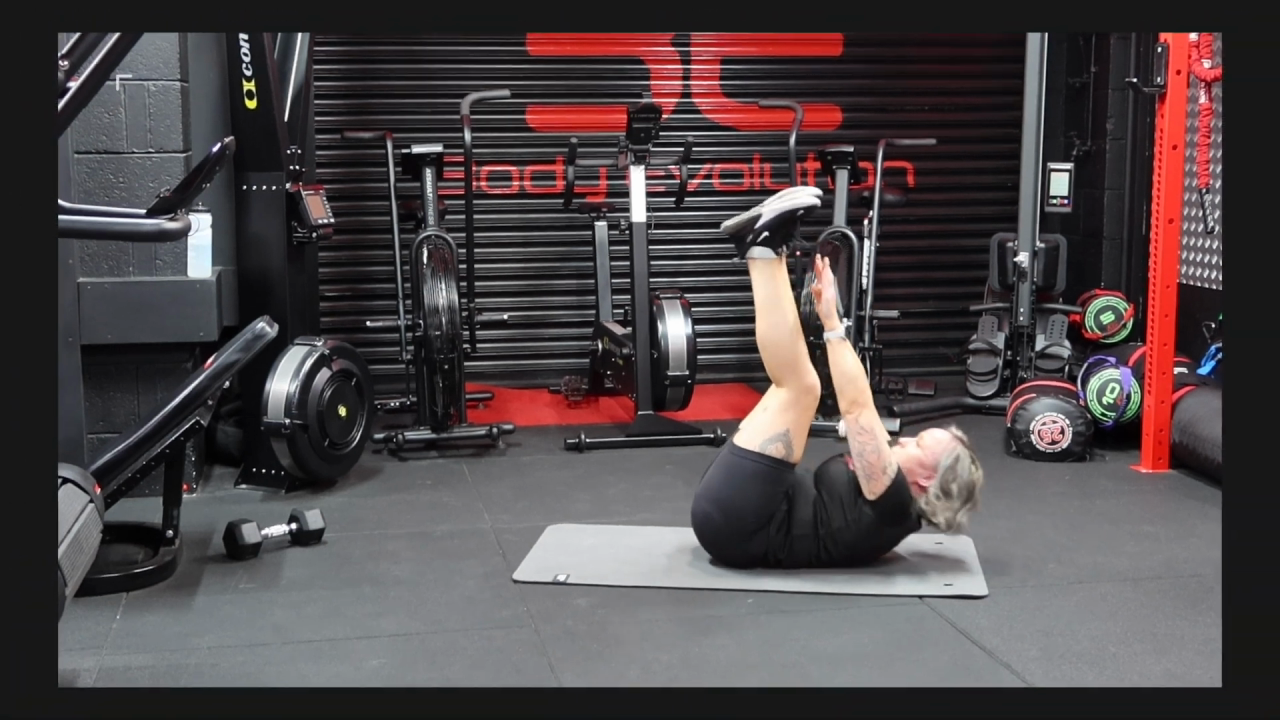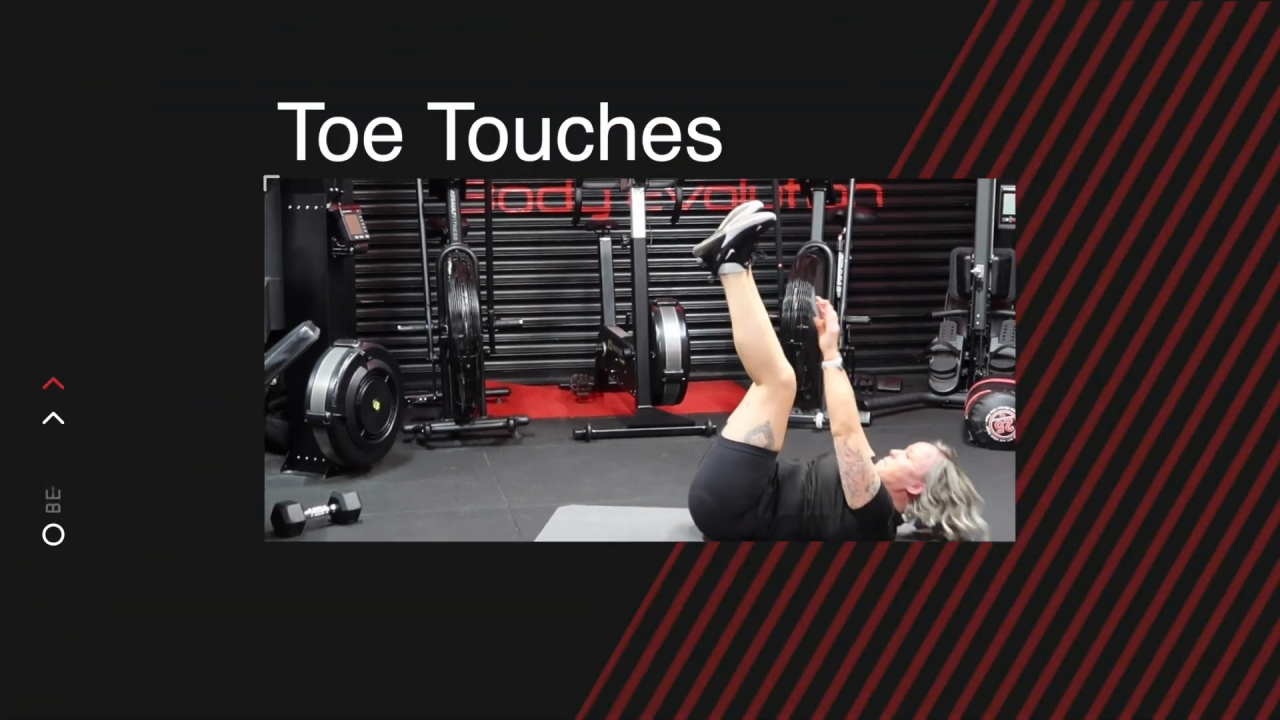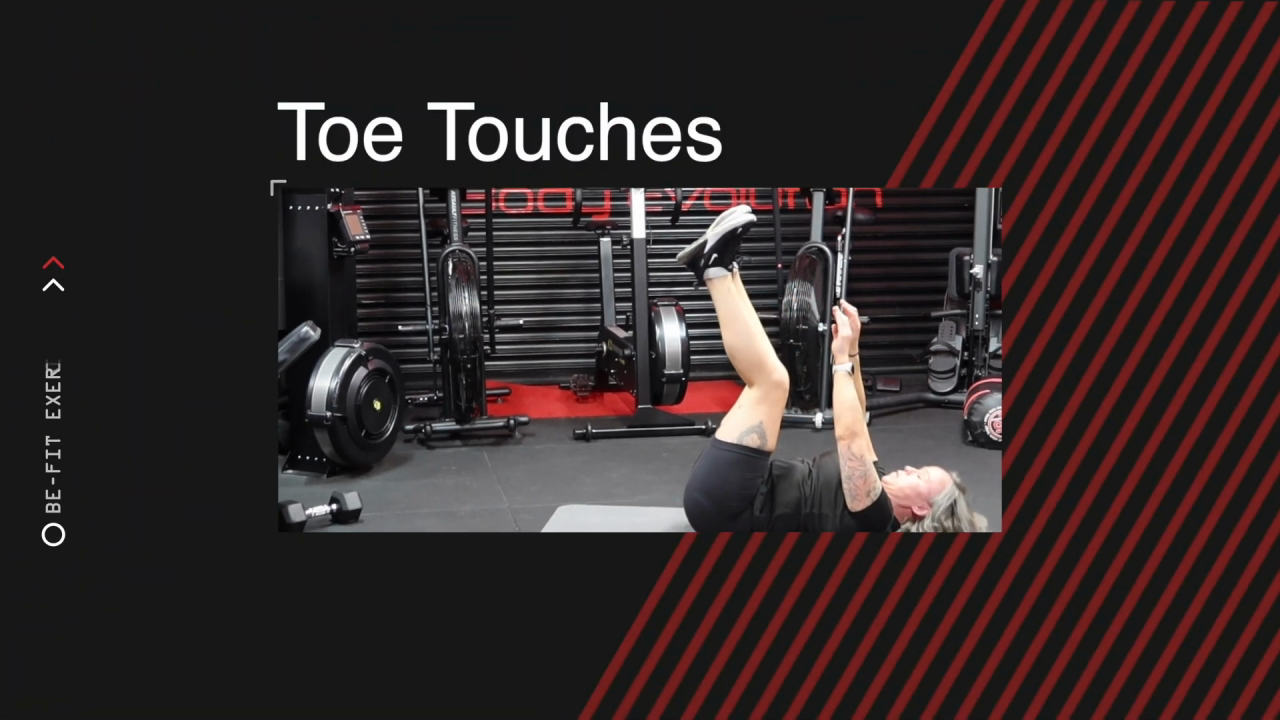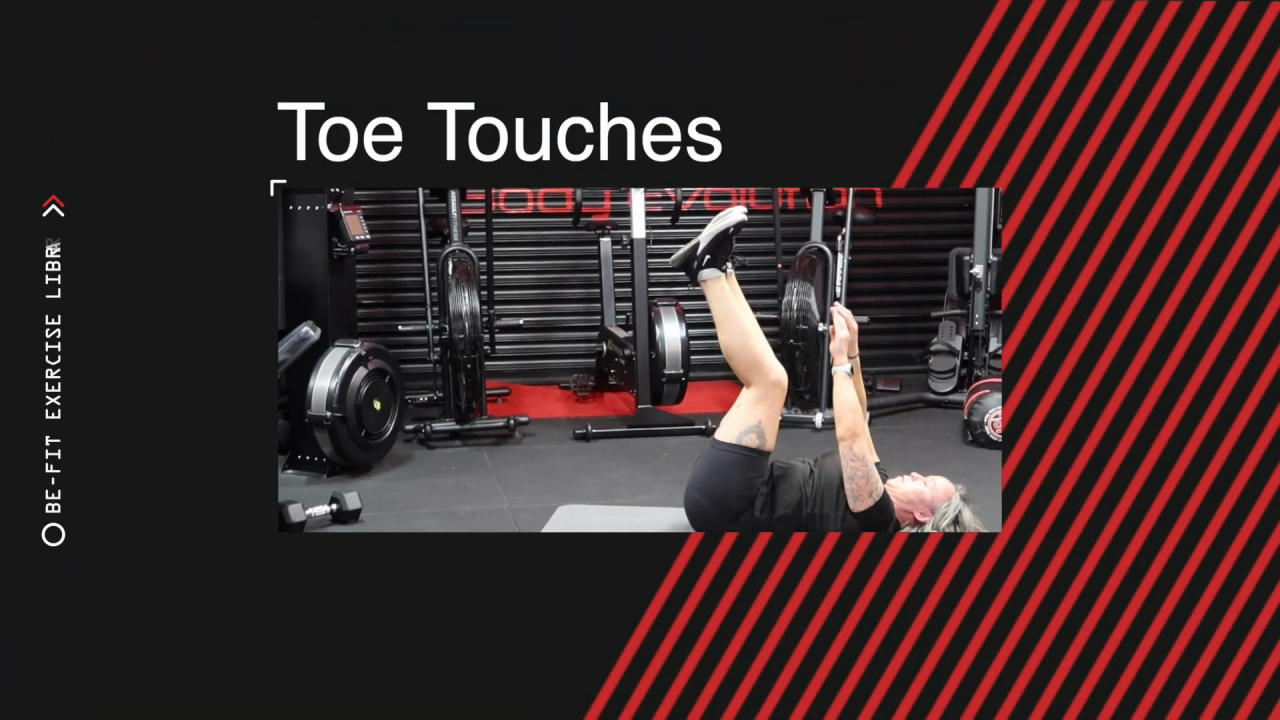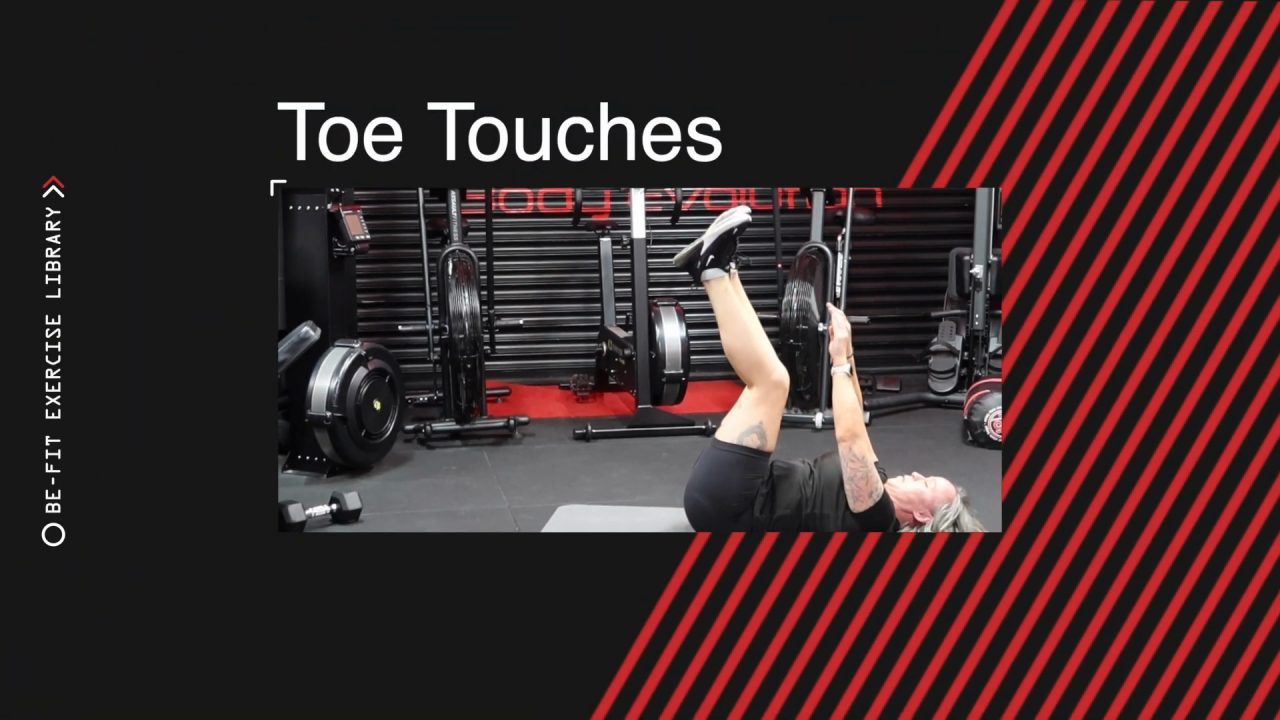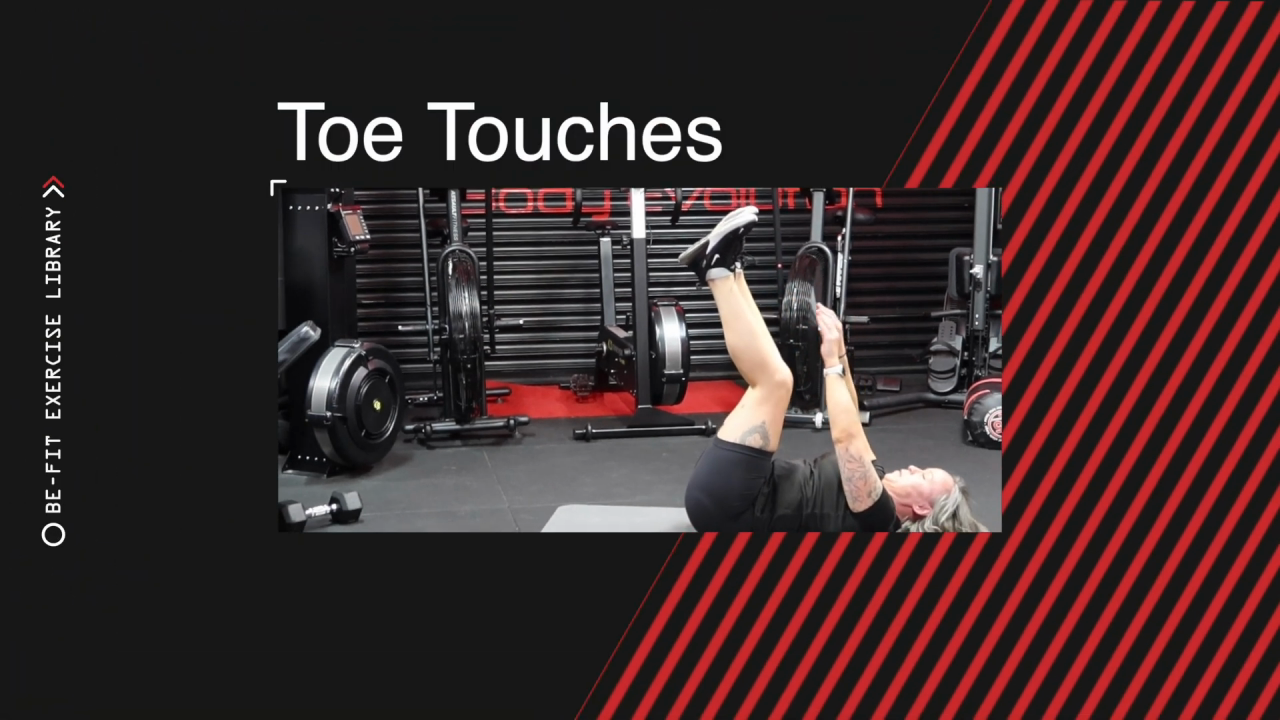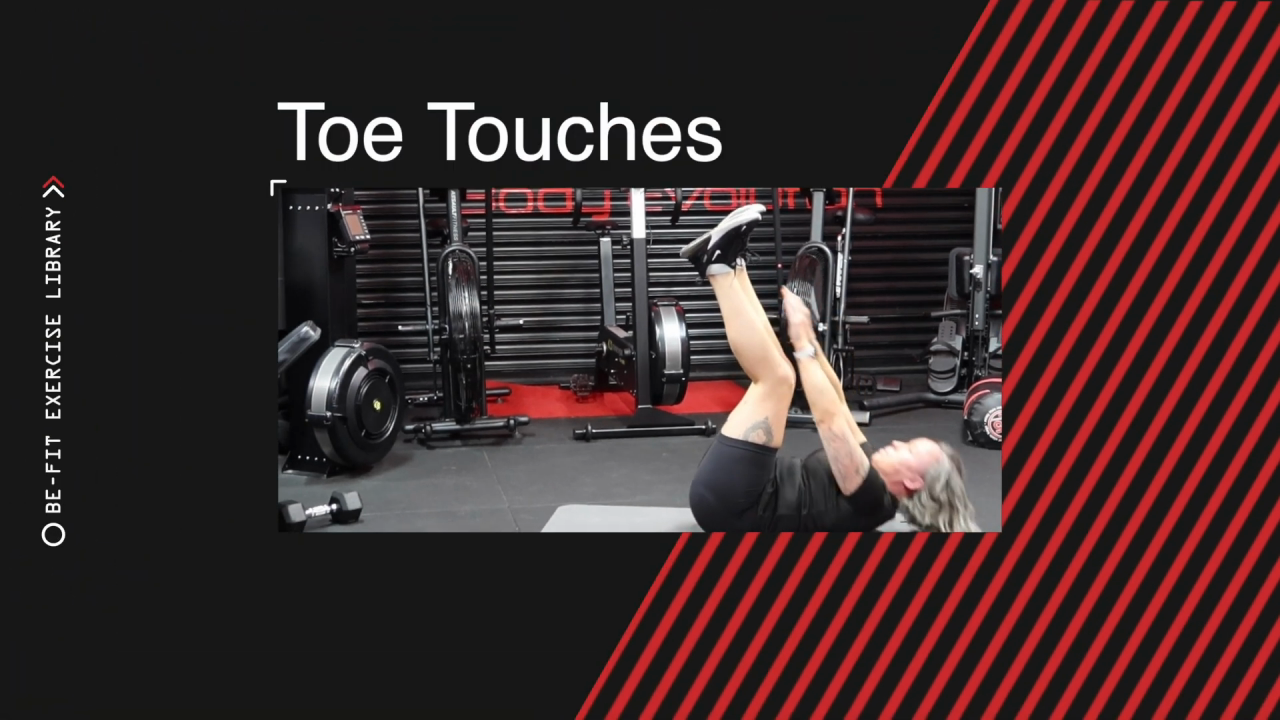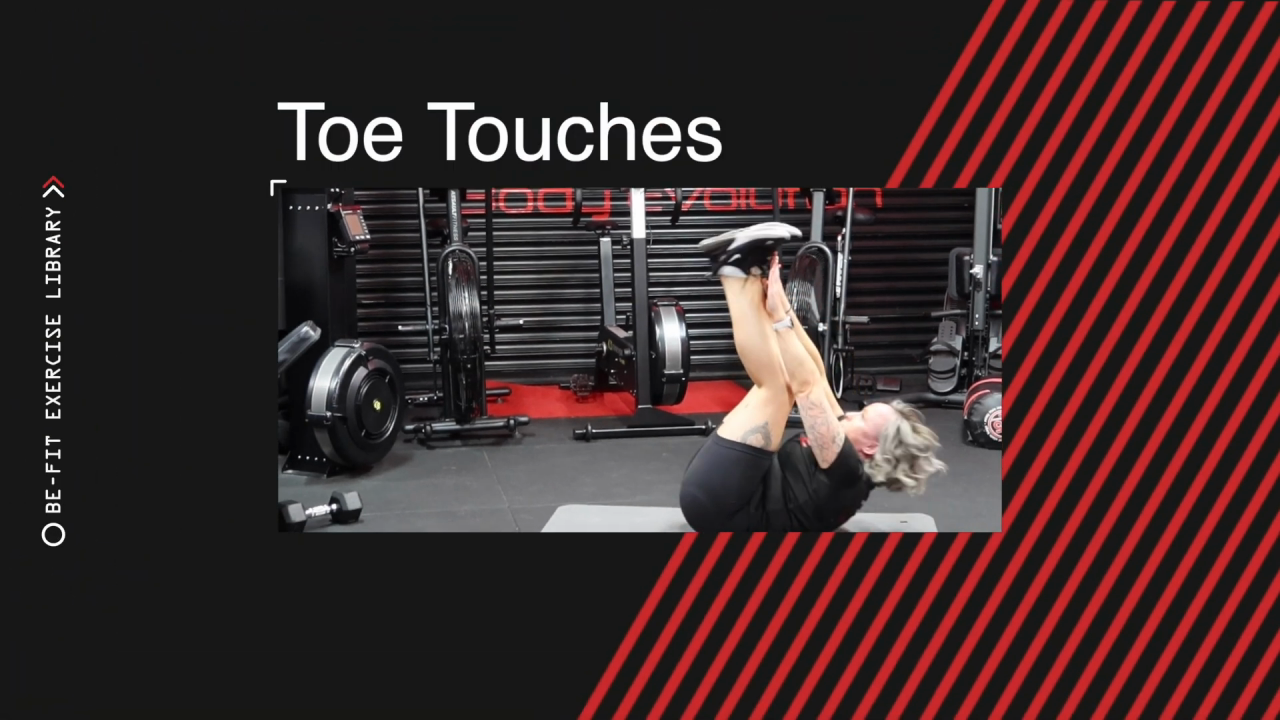
dt=0.2s
person 1, frame 1
left shoulder: (895, 506)
right shoulder: (894, 486)
left elbow: (857, 410)
right elbow: (859, 404)
left wrist: (834, 326)
right wrist: (832, 321)
left hip: (732, 524)
right hip: (735, 518)
left knee: (800, 385)
right knee: (799, 382)
person 1, frame 2
left shoulder: (876, 514)
right shoulder: (880, 484)
left elbow: (845, 429)
right elbow: (849, 424)
left wrist: (830, 353)
right wrist: (833, 347)
left hip: (723, 506)
right hip: (729, 502)
left knee: (777, 379)
right knee: (775, 377)
left ankle: (731, 264)
right ankle: (733, 264)
person 1, frame 3
left shoulder: (875, 517)
right shoulder: (880, 488)
left elbow: (849, 434)
right elbow: (856, 425)
left wrist: (842, 361)
right wrist: (851, 352)
left hip: (721, 505)
right hip: (726, 499)
left knee: (770, 380)
right knee: (769, 377)
left ankle: (716, 268)
right ankle: (721, 268)
person 1, frame 4
left shoulder: (877, 517)
right shoulder: (877, 484)
left elbow: (850, 435)
right elbow: (858, 426)
left wrist: (841, 362)
right wrist: (851, 353)
left hip: (723, 506)
right hip: (727, 501)
left knee: (768, 379)
right knee: (767, 378)
left ankle: (710, 270)
right ankle: (715, 269)
person 1, frame 5
left shoulder: (877, 515)
right shoulder: (878, 488)
left elbow: (849, 435)
right elbow: (855, 427)
left wrist: (840, 362)
right wrist: (846, 354)
left hip: (722, 508)
right hip: (727, 500)
left knee: (770, 380)
right knee: (770, 378)
left ankle: (714, 270)
right ankle: (719, 269)
person 1, frame 6
left shoulder: (877, 515)
right shoulder: (876, 480)
left elbow: (846, 435)
right elbow: (852, 424)
left wrist: (834, 363)
right wrist: (838, 356)
left hip: (722, 507)
right hip: (727, 502)
left knee: (773, 380)
right knee: (771, 378)
left ankle: (719, 271)
right ankle: (724, 271)
person 1, frame 7
left shoulder: (871, 495)
right shoulder: (875, 473)
left elbow: (829, 416)
right elbow: (836, 400)
left wrist: (802, 344)
right wrist: (807, 337)
left hip: (723, 501)
right hip: (728, 493)
left knee: (777, 377)
right knee: (776, 375)
left ankle: (718, 265)
right ankle: (724, 260)
person 1, frame 8
left shoulder: (849, 472)
right shoulder: (843, 438)
left elbow: (808, 384)
right elbow: (813, 369)
left wrist: (779, 318)
right wrist: (779, 306)
left hip: (713, 502)
right hip: (718, 499)
left knee: (776, 384)
right knee: (778, 380)
left ankle: (734, 267)
right ankle: (739, 267)
